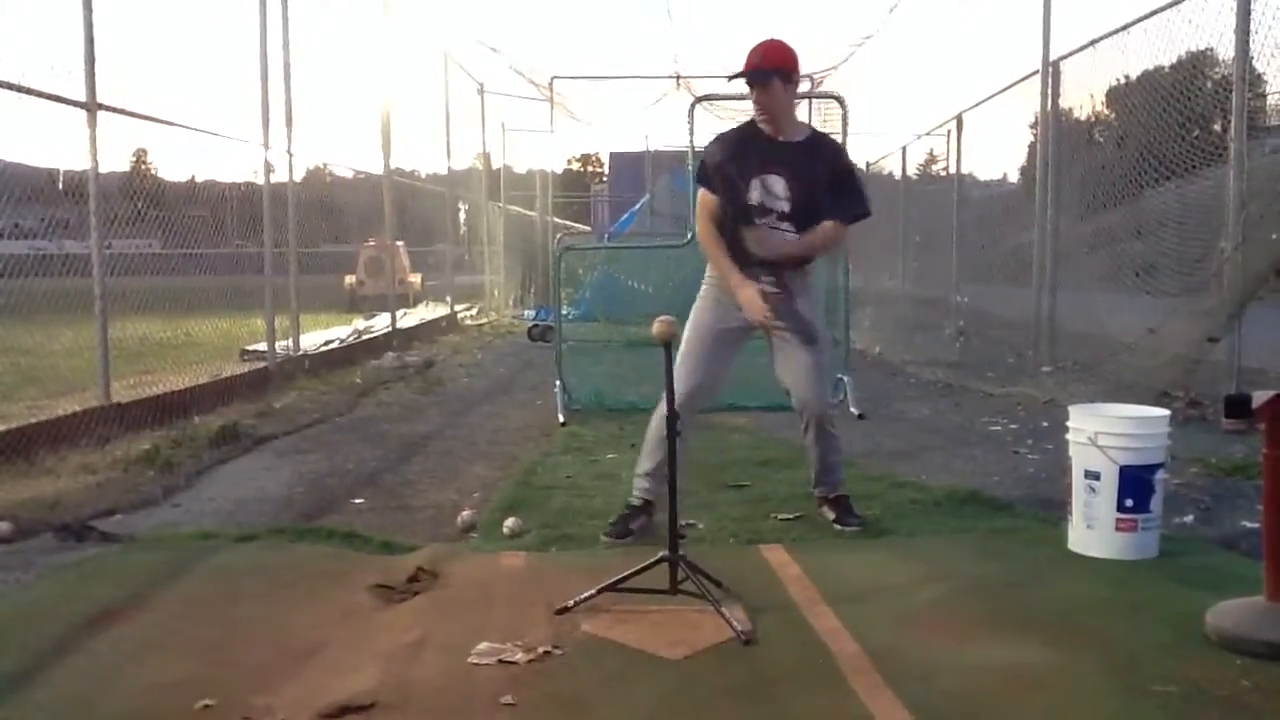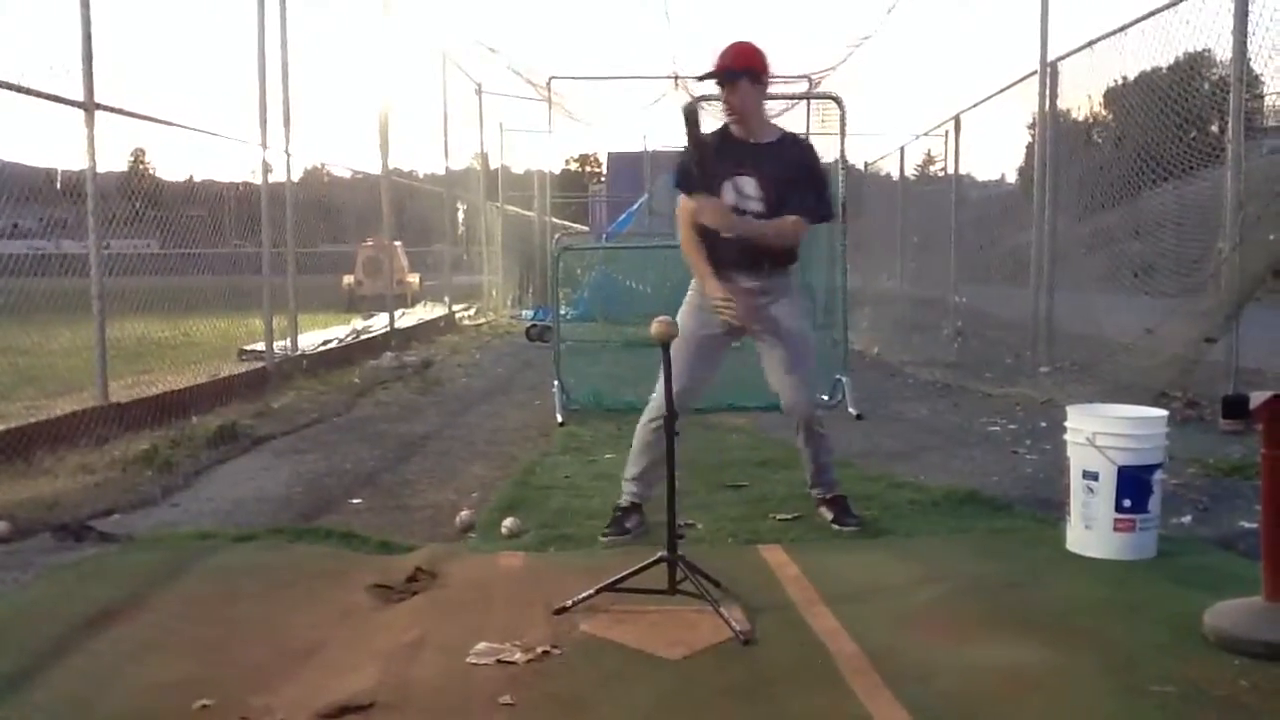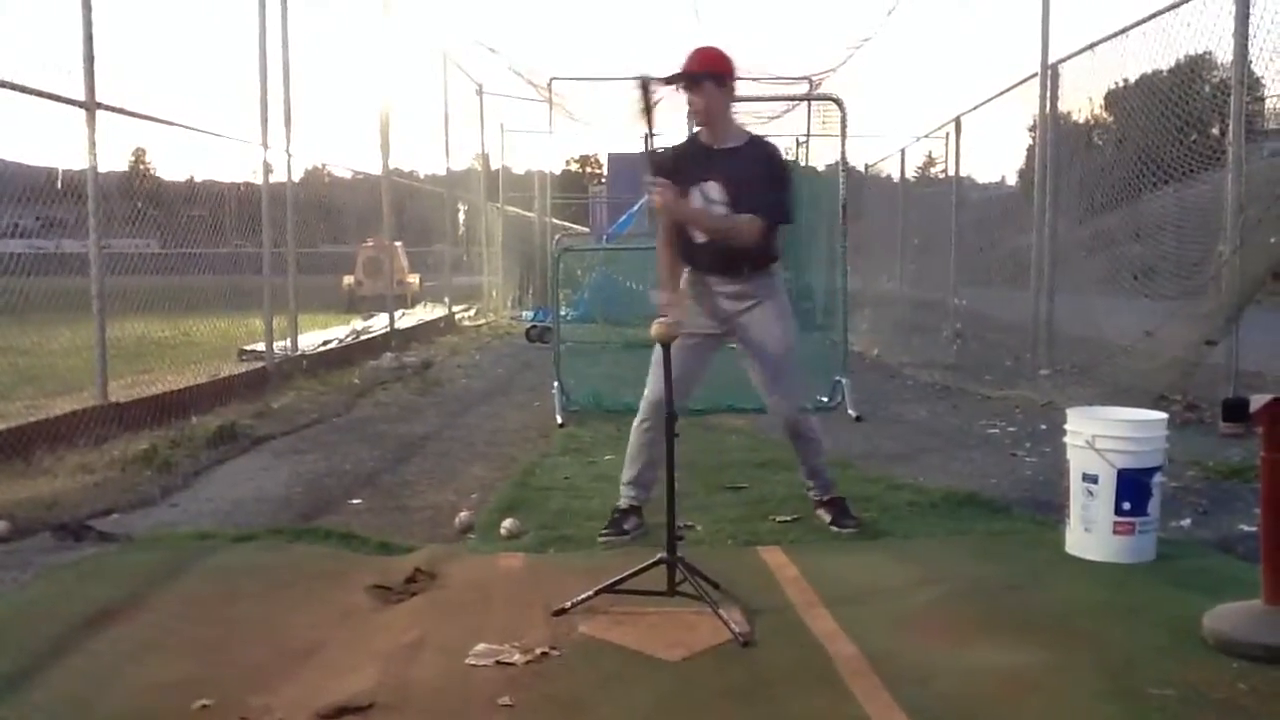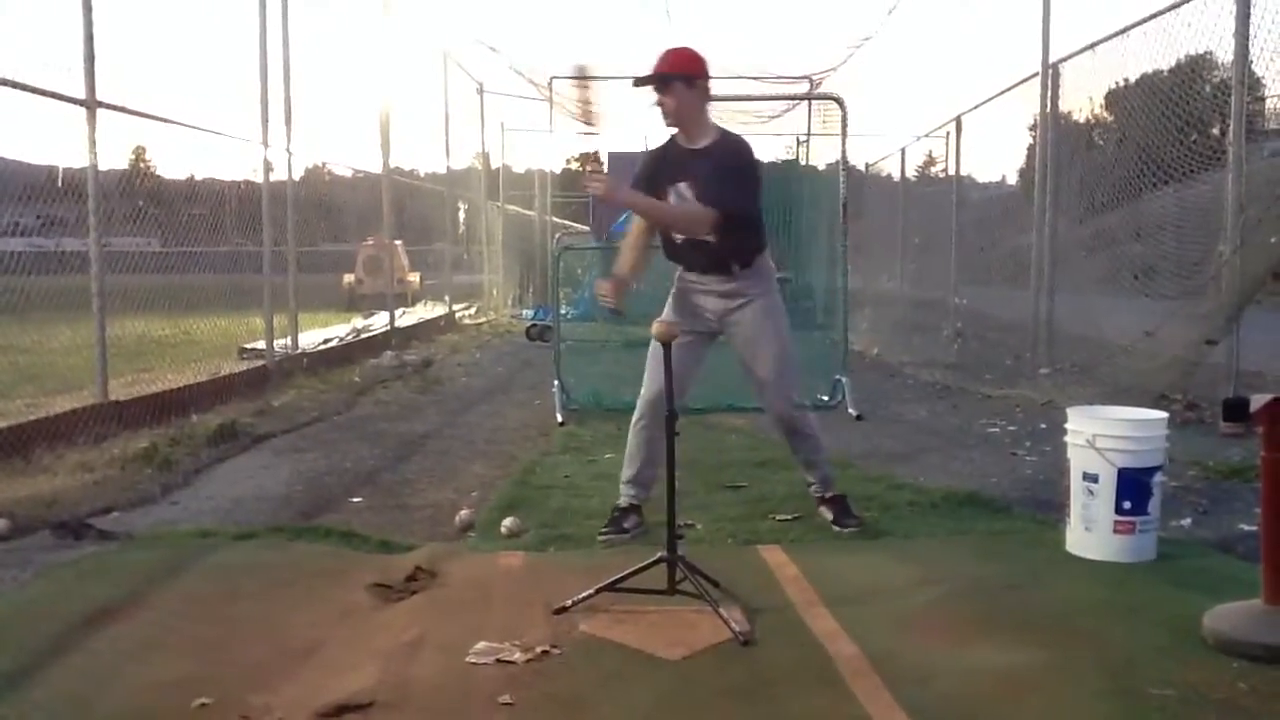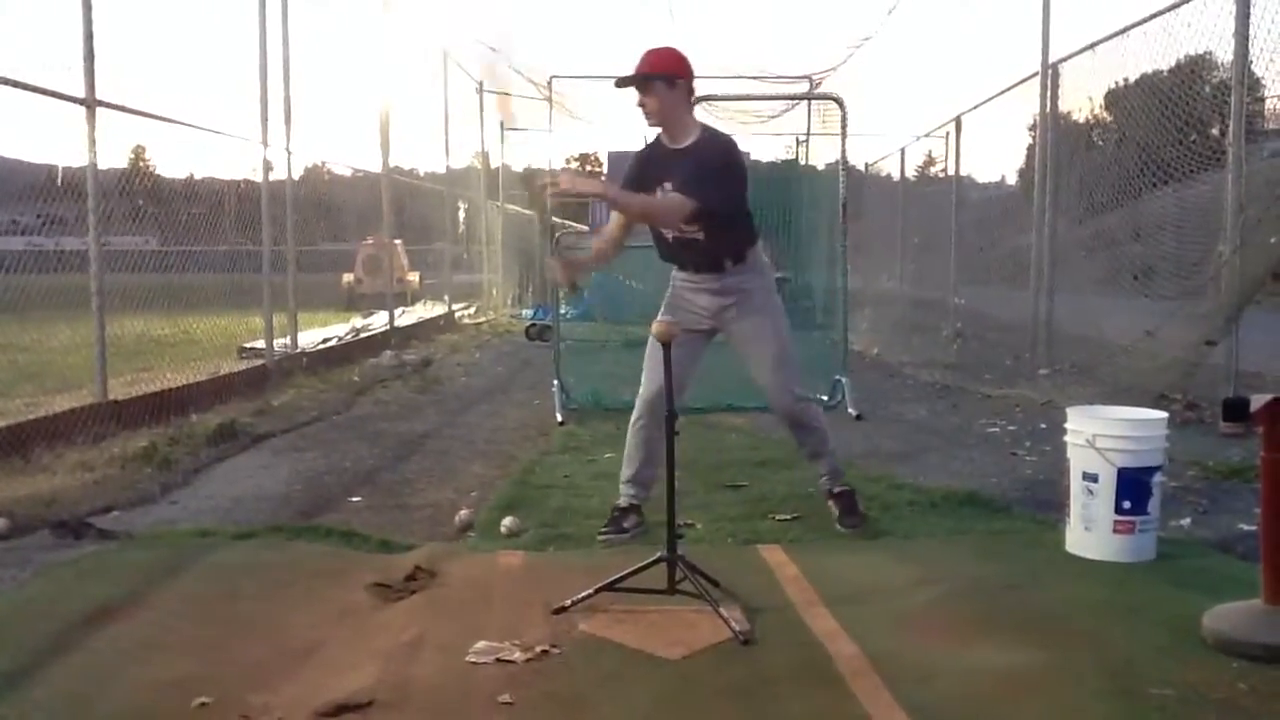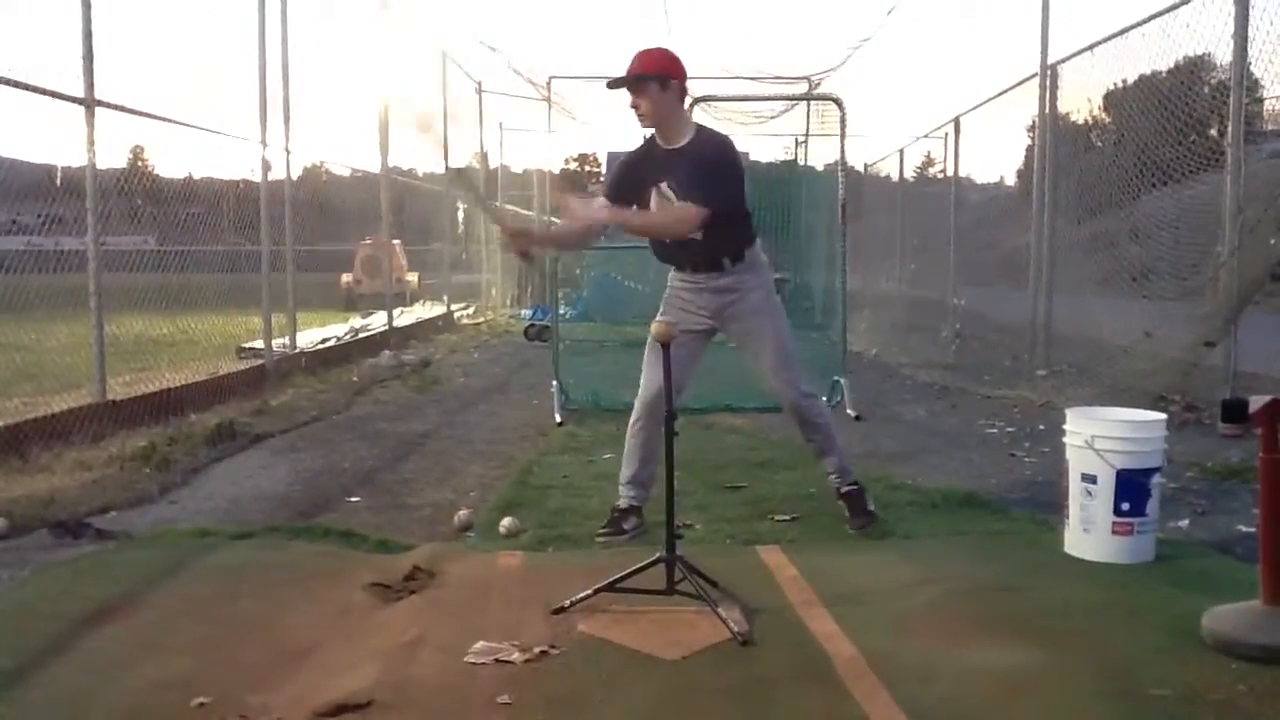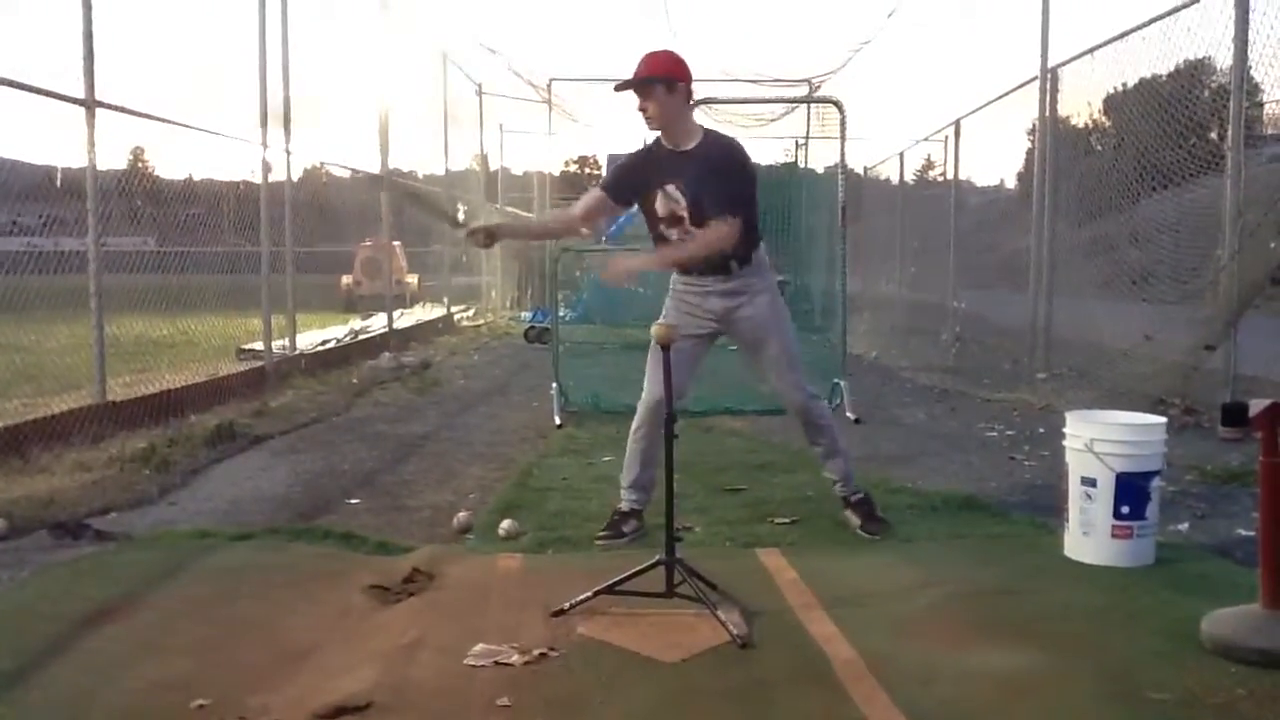
dt=0.1s
person 1, frame 1
left shoulder: (827, 155)
right shoulder: (729, 147)
left elbow: (835, 231)
right elbow: (704, 223)
left wrist: (789, 248)
right wrist: (741, 286)
left hip: (791, 289)
right hip: (727, 283)
left knee: (814, 399)
right knee: (683, 393)
left ankle: (829, 492)
right ankle: (643, 501)
person 1, frame 2
left shoulder: (796, 155)
right shoulder: (702, 153)
left elbow: (795, 232)
right elbow: (689, 230)
left wrist: (735, 221)
right wrist: (713, 288)
left hip: (774, 290)
right hip: (713, 288)
left knee: (801, 402)
right knee: (667, 398)
left ankle: (826, 492)
right ankle: (632, 502)
person 1, frame 3
left shoulder: (762, 157)
right shoulder: (677, 159)
left elbow: (749, 232)
right elbow: (667, 235)
left wrist: (685, 211)
right wrist: (668, 288)
left hip: (758, 293)
right hip: (697, 292)
left knee: (788, 405)
right knee: (656, 401)
left ankle: (823, 494)
right ankle: (630, 504)
person 1, frame 4
left shoulder: (732, 155)
right shoulder: (658, 162)
left elbow: (694, 221)
right elbow: (642, 232)
left wrist: (623, 197)
right wrist: (619, 278)
left hip: (747, 288)
right hip: (691, 288)
left knee: (781, 402)
right knee: (653, 399)
left ankle: (825, 490)
right ankle: (632, 502)
person 1, frame 5
left shoulder: (716, 152)
right shoulder: (646, 161)
left elbow: (674, 214)
right elbow: (618, 229)
left wrist: (597, 189)
right wrist: (579, 264)
left hip: (742, 283)
right hip: (687, 286)
left knee: (785, 394)
right knee: (652, 397)
left ankle: (834, 485)
right ankle: (630, 502)
person 1, frame 6
left shoulder: (712, 152)
right shoulder: (640, 163)
left elbow: (684, 223)
right elbow: (590, 228)
left wrist: (608, 217)
right wrist: (537, 238)
left hip: (742, 282)
right hip: (685, 285)
left knee: (794, 392)
right knee: (651, 398)
left ankle: (845, 485)
right ankle: (631, 503)
person 1, frame 7
left shoulder: (724, 156)
right shoulder: (641, 164)
left elbow: (726, 237)
right elbow: (579, 216)
left wrist: (645, 261)
right wrist: (505, 229)
left hip: (746, 285)
right hip: (687, 291)
left knee: (798, 395)
right knee: (654, 402)
left ankle: (849, 492)
right ankle: (631, 506)
